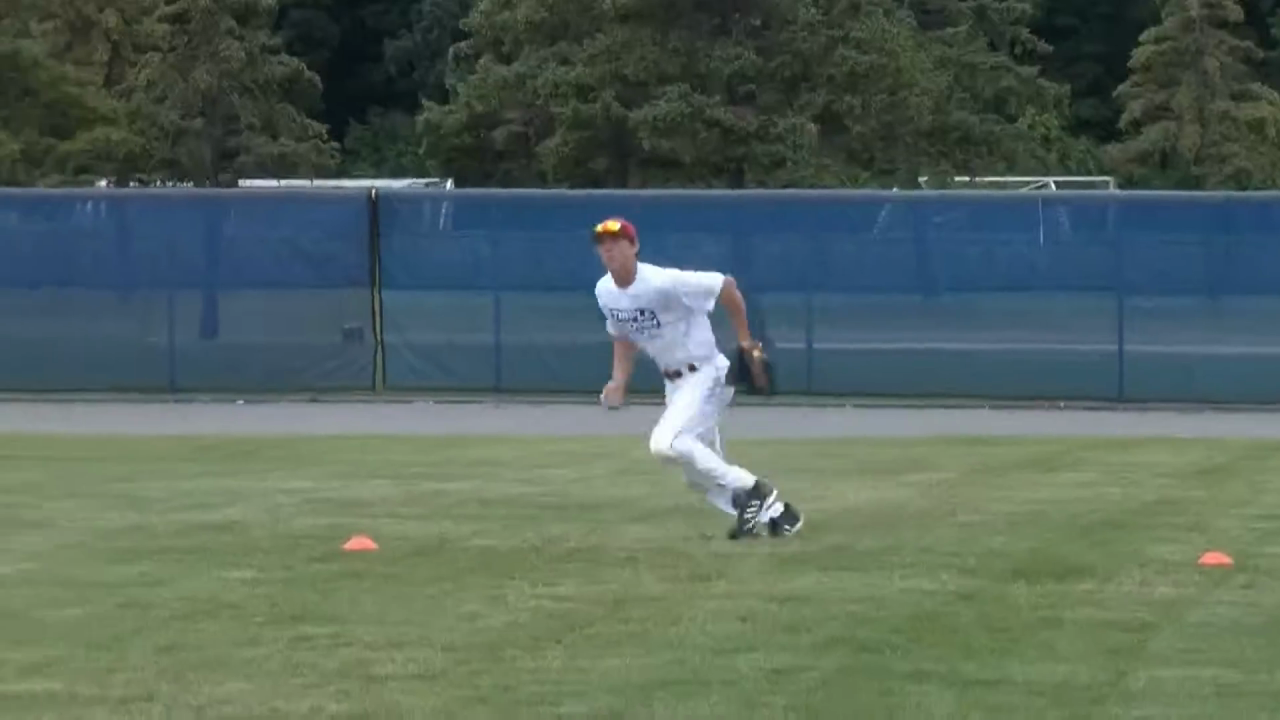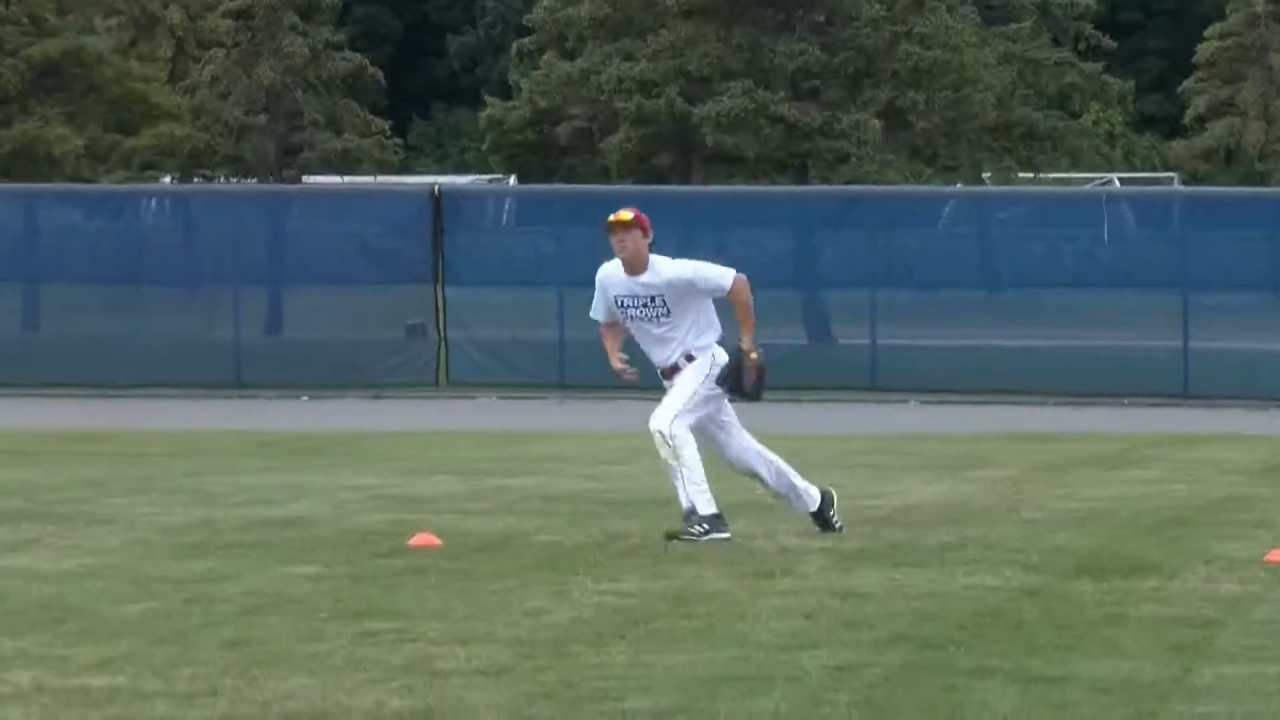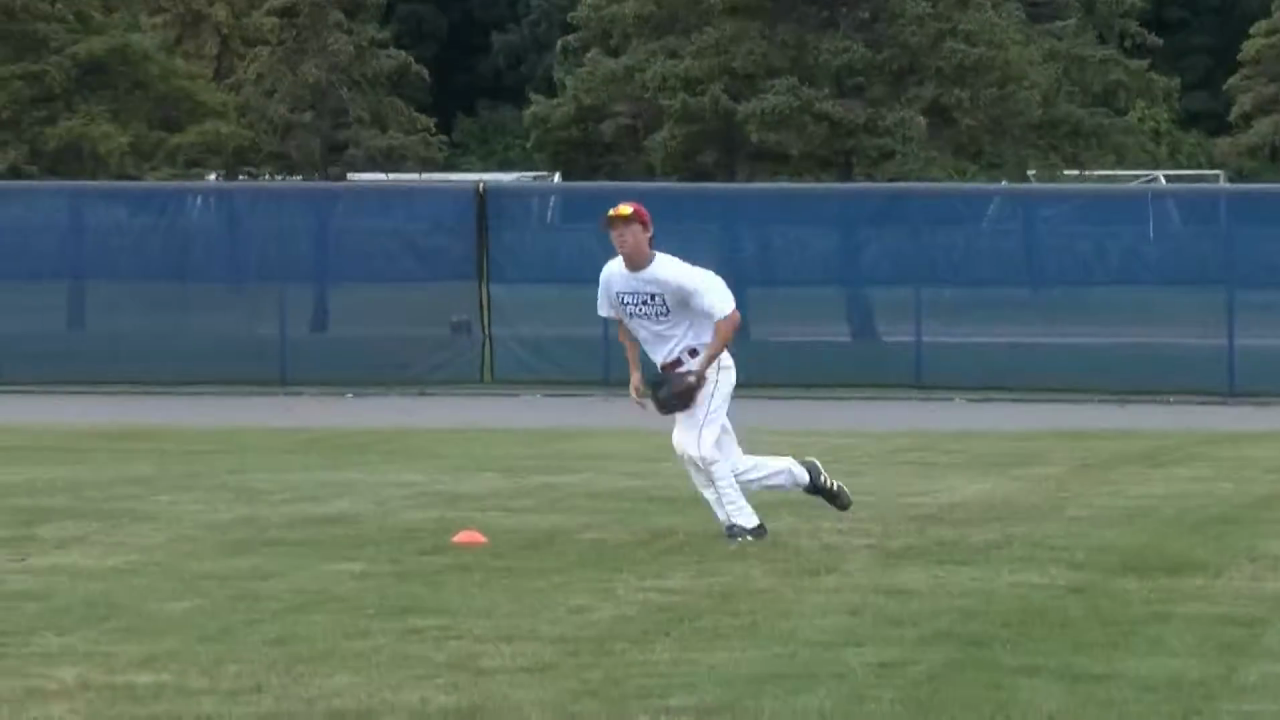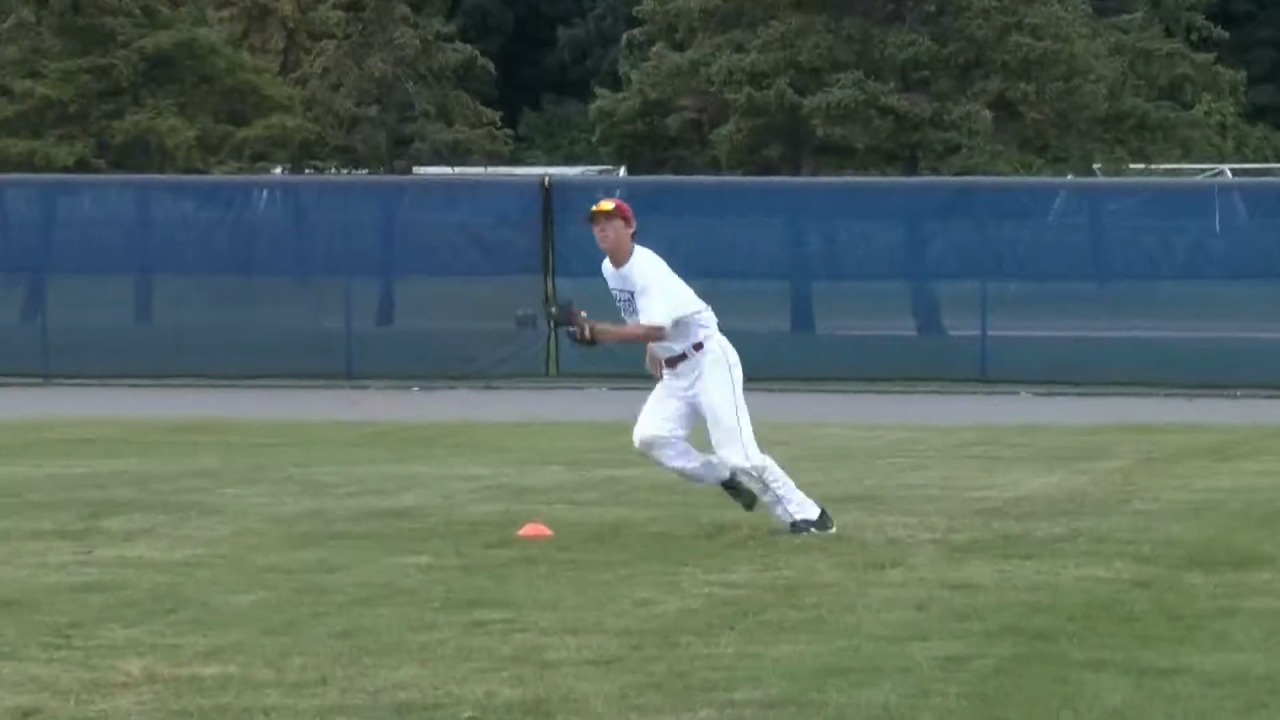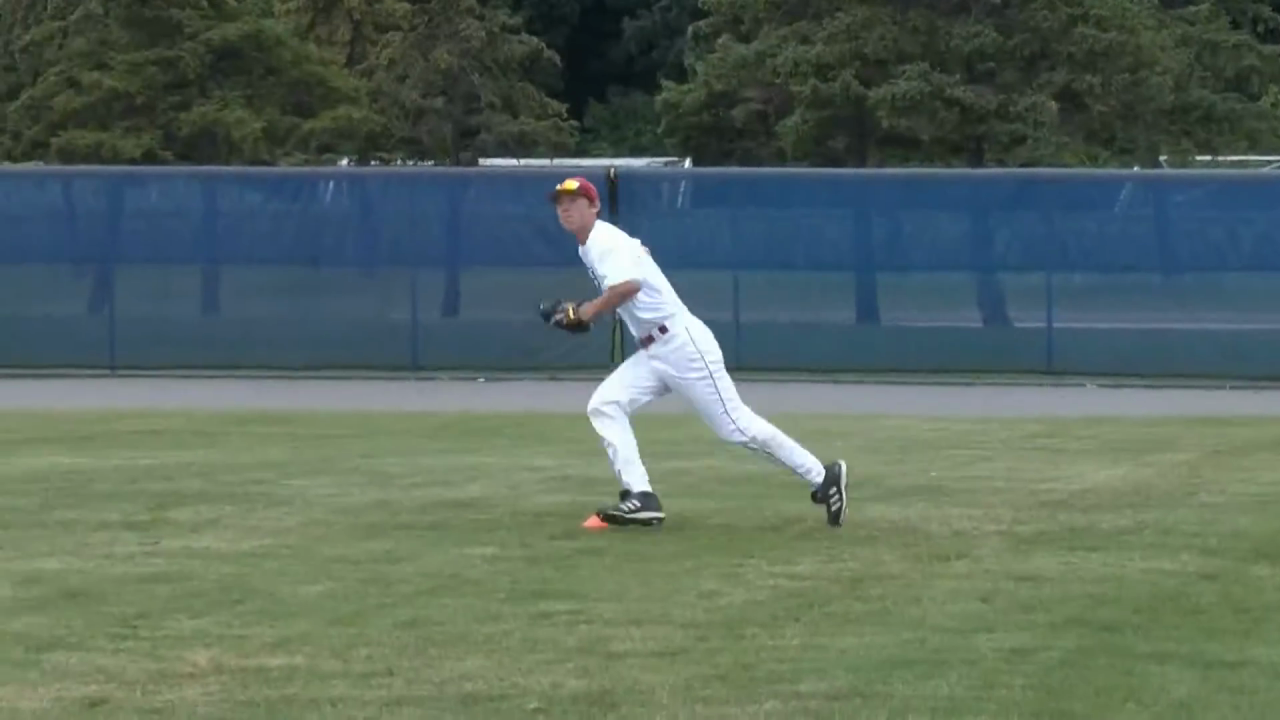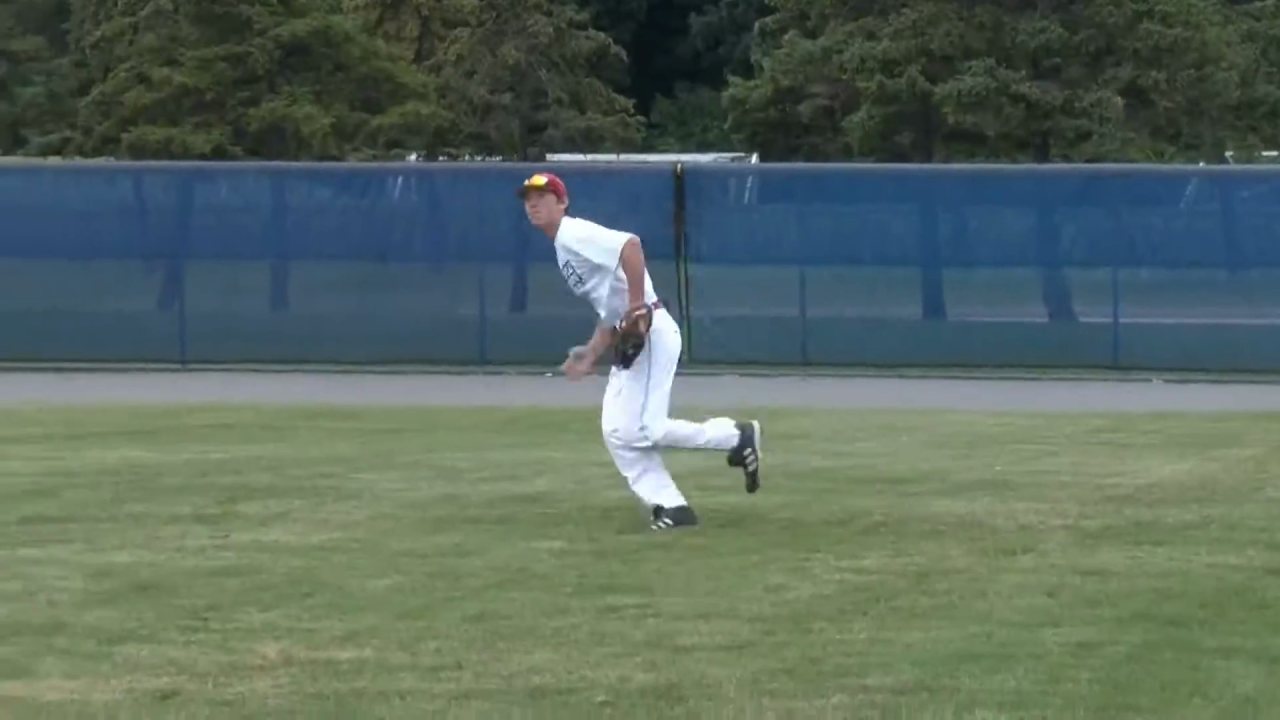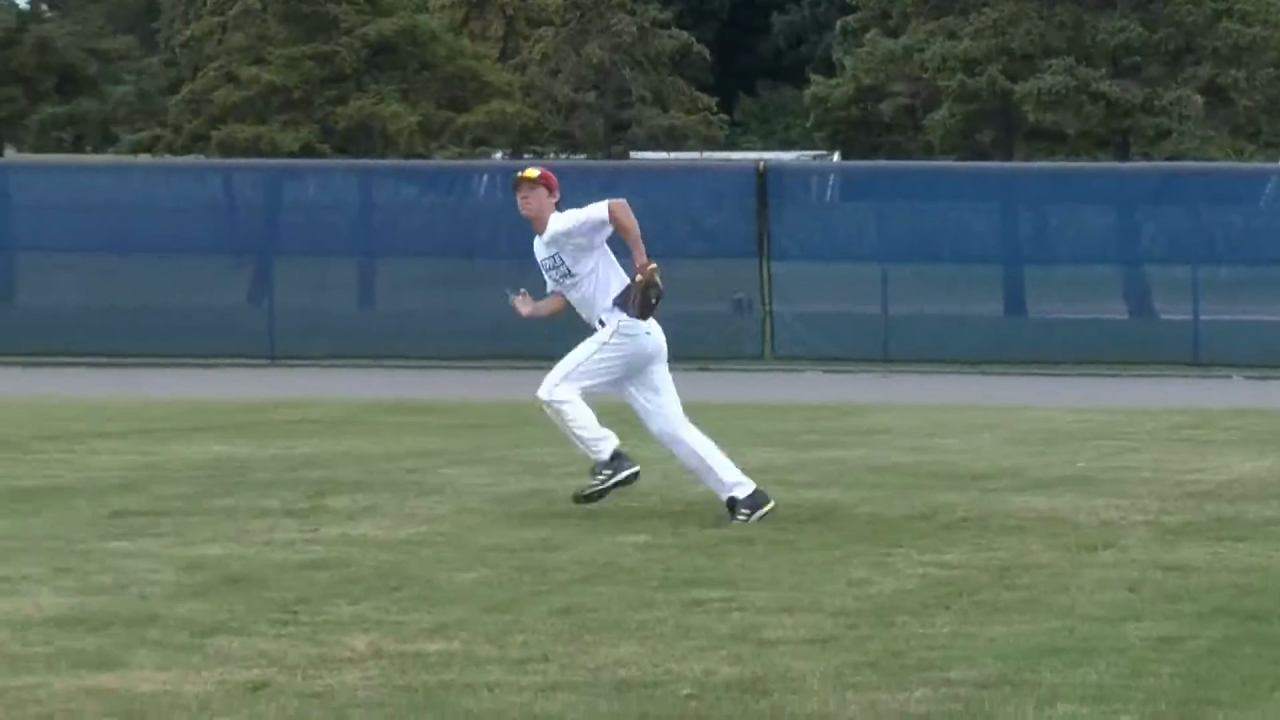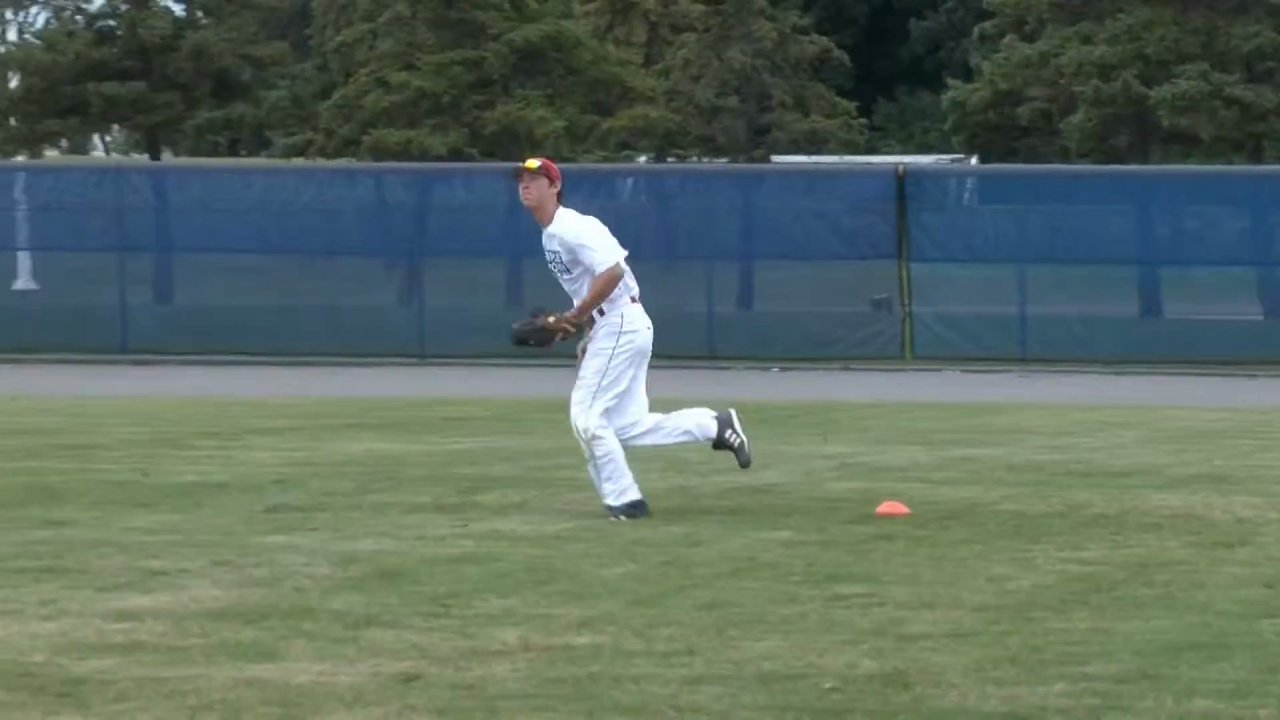
dt=0.1s
person 1, frame 1
left shoulder: (663, 282)
right shoulder: (603, 289)
left elbow: (727, 286)
left wrist: (745, 342)
right wrist: (618, 381)
left hip: (705, 375)
right hip: (676, 383)
left knee: (668, 445)
right knee: (699, 468)
left ankle: (748, 490)
right ankle: (775, 514)
person 1, frame 2
left shoulder: (676, 273)
right shoulder: (607, 276)
left elbow: (738, 282)
right elbow: (608, 323)
left wrist: (747, 342)
right wrist: (613, 355)
left hip: (705, 367)
right hip: (674, 378)
left knee: (665, 426)
right knee: (740, 454)
left ankle: (707, 518)
right ankle: (814, 501)
person 1, frame 3
left shoulder: (674, 273)
right shoulder: (611, 275)
left elbow: (729, 317)
right elbow: (621, 320)
left wrist: (702, 367)
right wrist: (634, 371)
left hip: (710, 368)
right hip: (677, 376)
left knee: (693, 448)
right knee: (730, 465)
left ankle: (745, 524)
right ankle: (804, 474)
person 1, frame 4
left shoulder: (646, 270)
right shoulder: (610, 268)
left elbow: (655, 330)
left wrist: (599, 332)
left hip: (710, 361)
right hip: (676, 371)
left knee: (736, 455)
right knee: (649, 438)
left ankle: (807, 516)
right ankle: (727, 479)
person 1, frame 5
left shoulder: (603, 242)
right shoulder: (589, 247)
left elbow: (629, 284)
left wrist: (588, 312)
left hip: (680, 343)
right hip: (654, 347)
left knee: (736, 426)
right knee: (603, 406)
left ankle: (823, 478)
right ankle: (640, 498)
person 1, frame 6
left shoulder: (575, 234)
right shoulder: (564, 243)
left elbow: (631, 245)
left wrist: (637, 309)
right wrist: (592, 355)
left hip: (651, 334)
left knee: (637, 432)
right knee: (617, 432)
left ankle: (735, 436)
right ankle: (671, 507)
person 1, frame 7
left shoulder: (567, 225)
right shoulder: (540, 245)
left elbow: (618, 206)
right elbow: (562, 297)
left wrist: (643, 265)
right wrist: (534, 310)
left hip: (628, 330)
right hip: (619, 331)
left knee: (554, 391)
right knee: (670, 426)
left ankle: (612, 460)
right ankle: (745, 495)
person 1, frame 8
left shoulder: (572, 226)
right shoulder: (549, 233)
left elbow: (612, 274)
left wrist: (572, 318)
right wrist: (590, 334)
left hip: (622, 325)
right hip: (610, 329)
left knee: (588, 419)
right knee: (624, 427)
left ankle: (625, 501)
right ankle: (715, 425)
